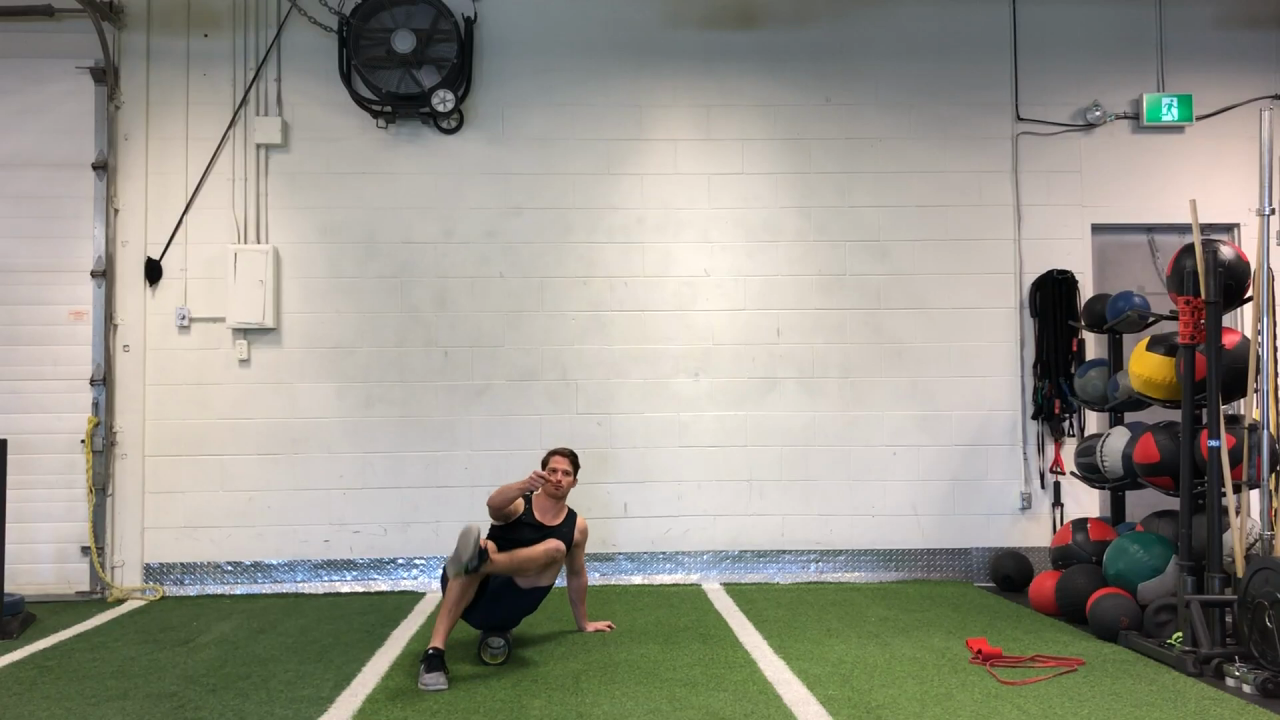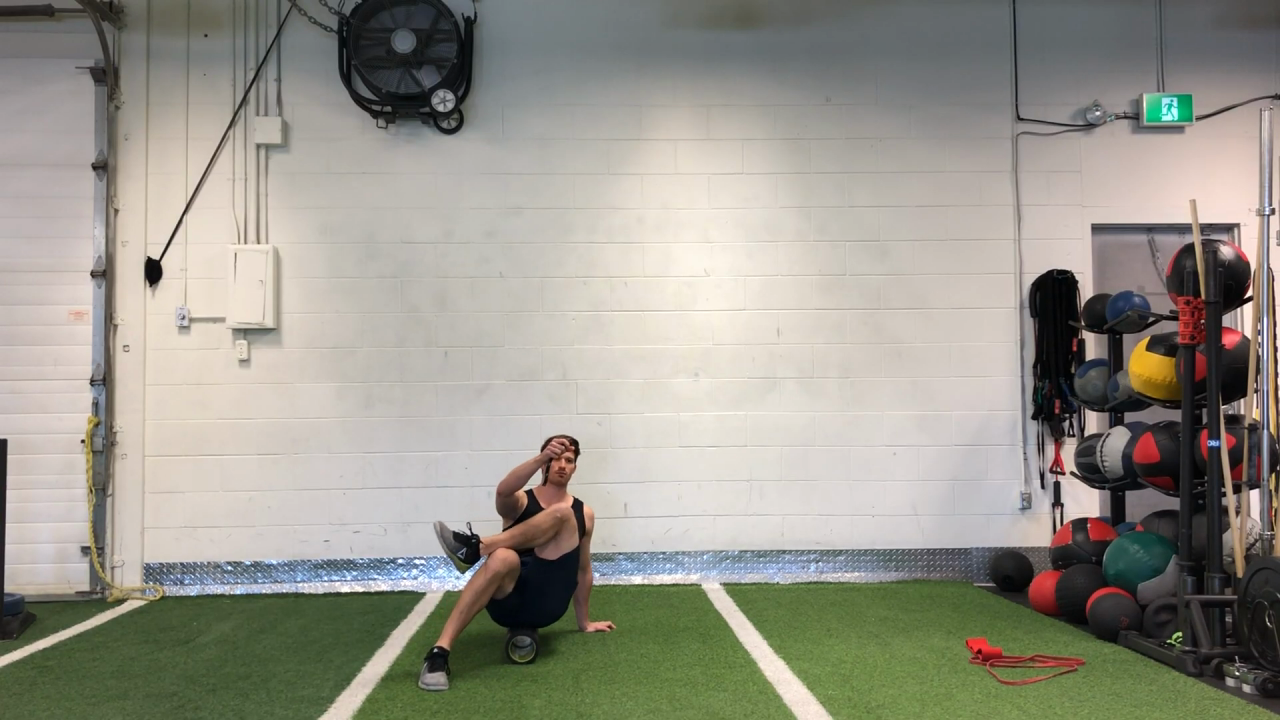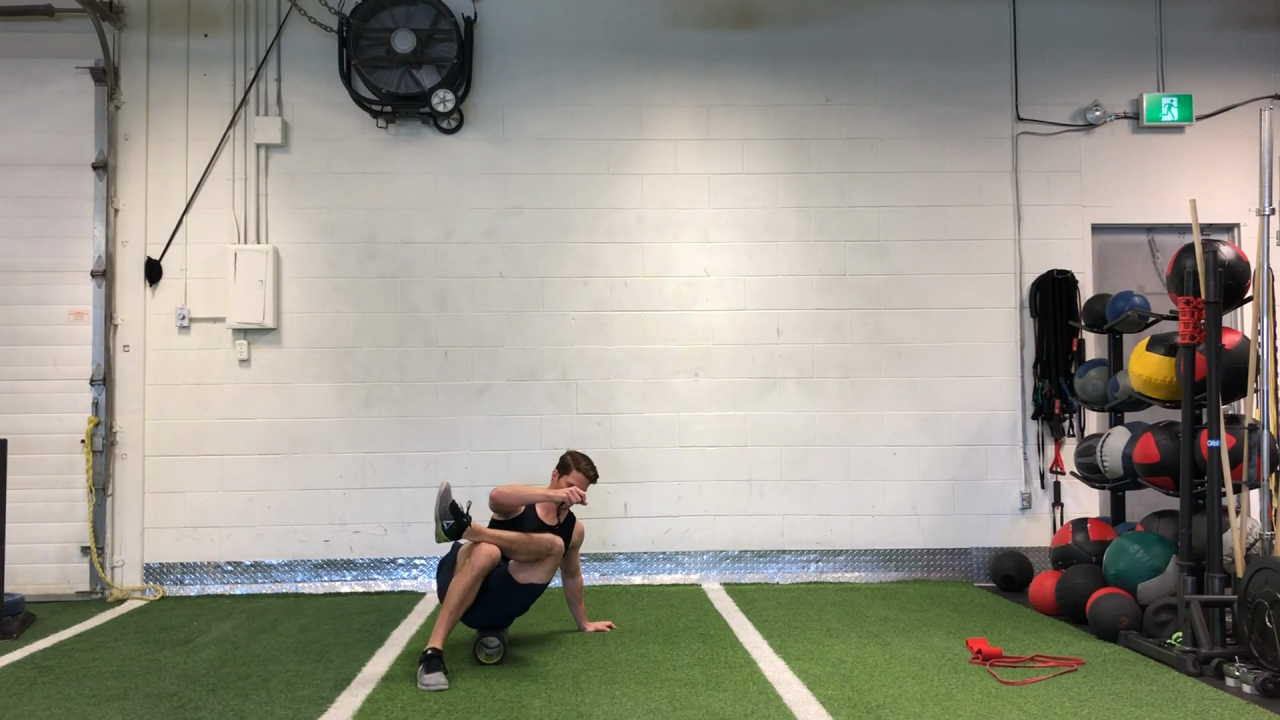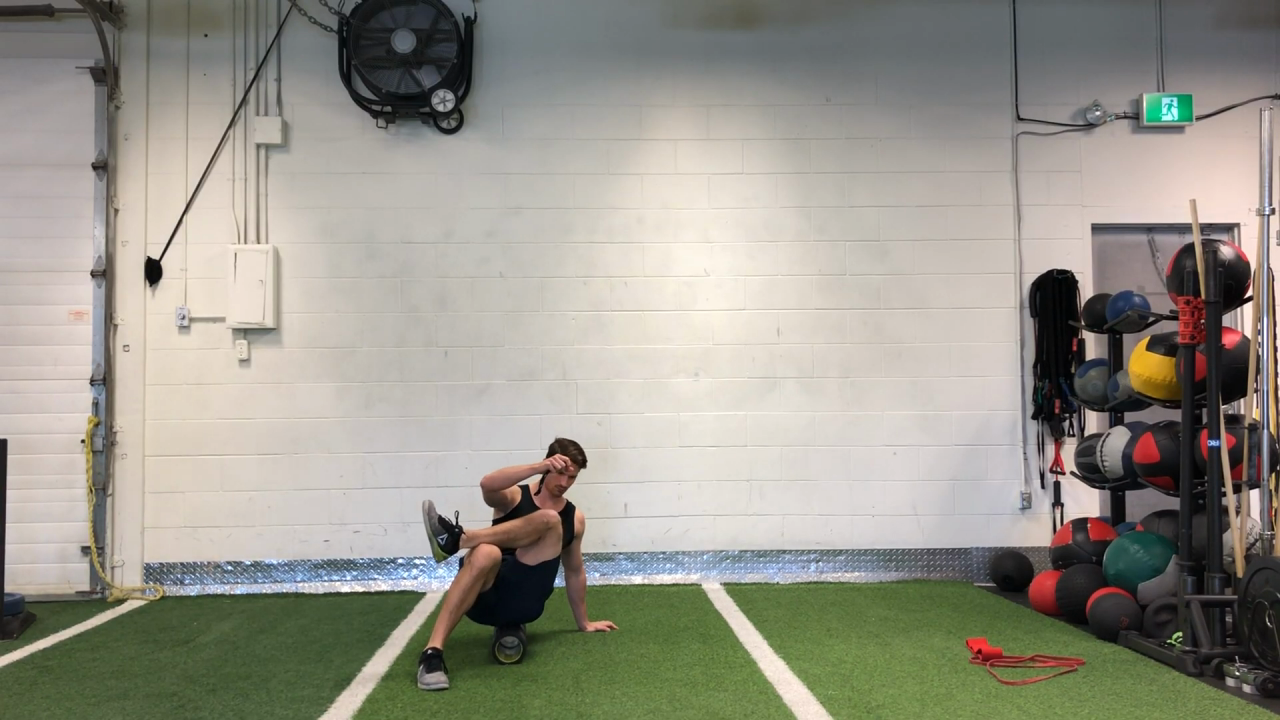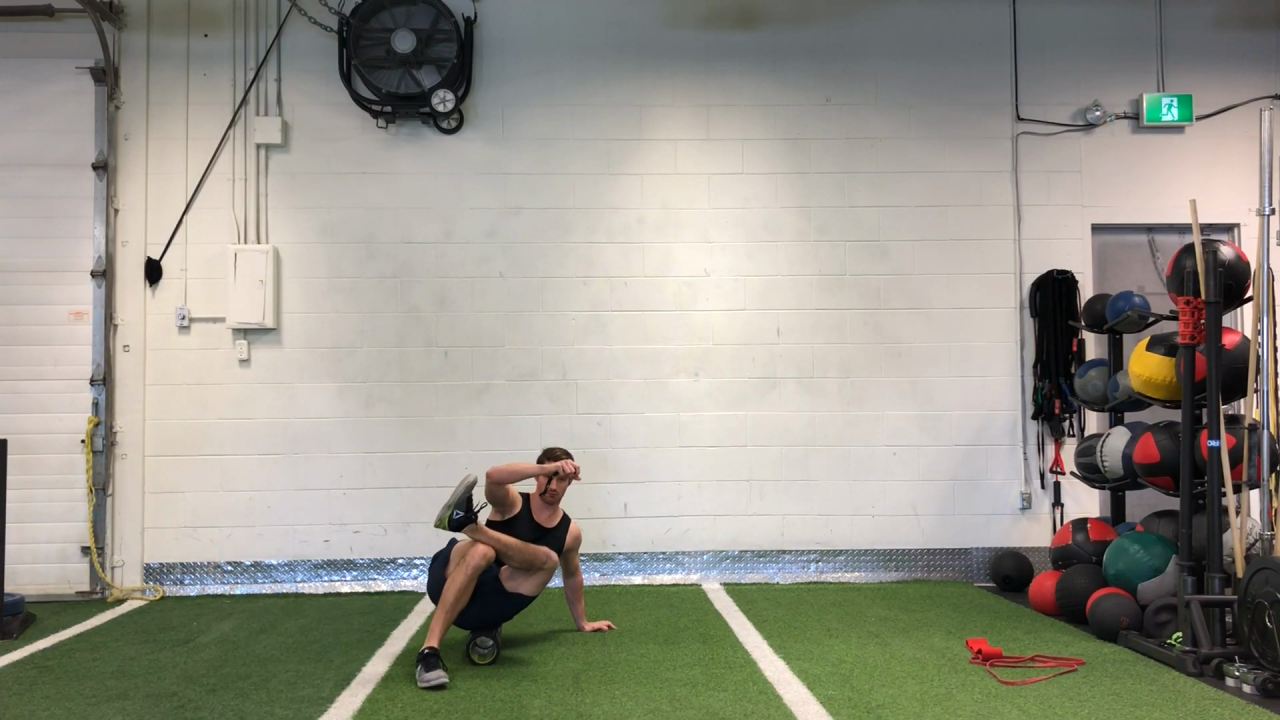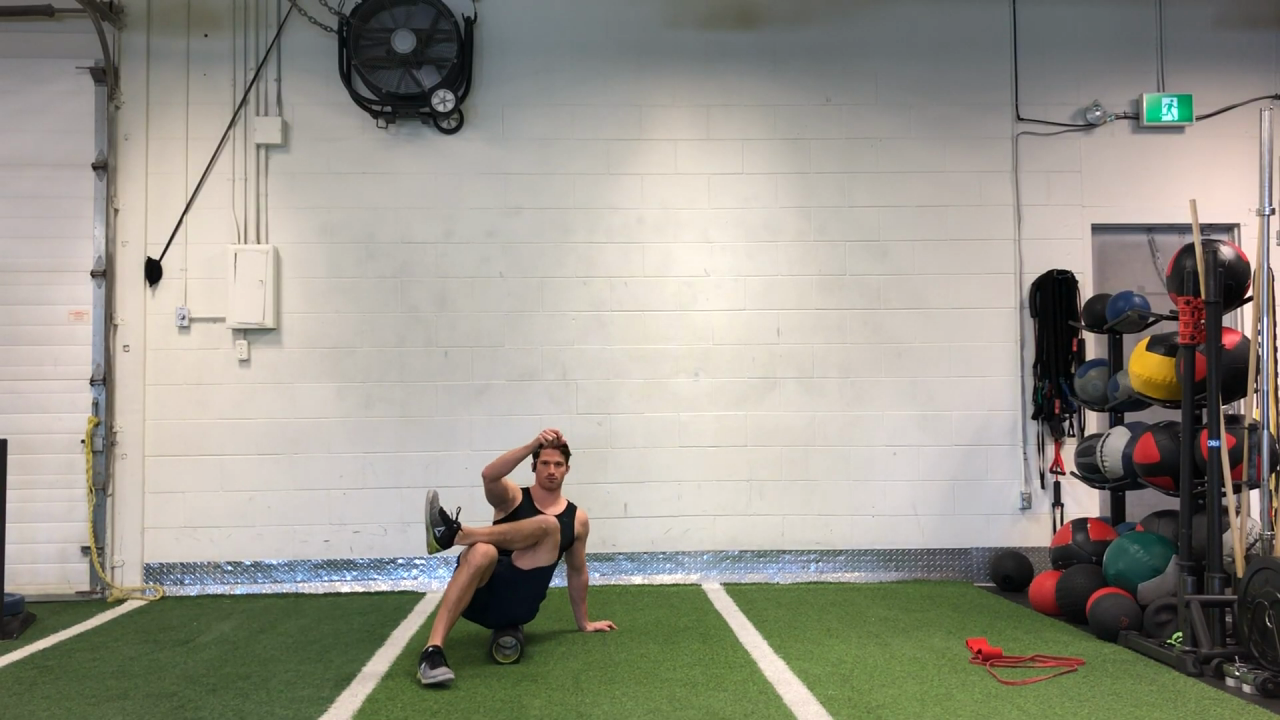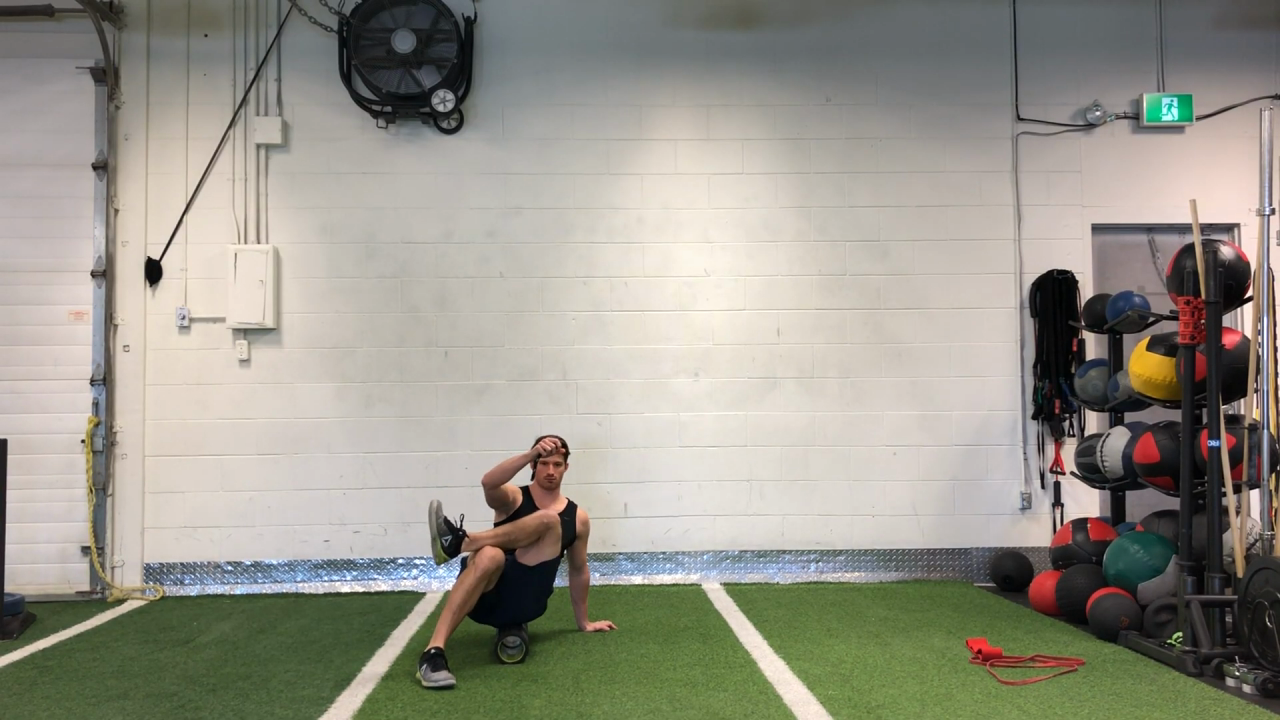
dt=0.7s
person 1, frame 1
left shoulder: (576, 527)
right shoulder: (516, 506)
left elbow: (576, 575)
right elbow: (494, 503)
left wrist: (583, 622)
right wrist: (526, 485)
left hip: (505, 609)
right hip: (472, 591)
left knee: (556, 548)
right knee: (486, 549)
left ankle: (480, 560)
right ankle: (434, 652)
person 1, frame 2
left shoulder: (583, 514)
right shoulder: (520, 502)
left elbow: (583, 570)
right elbow: (503, 491)
left wrist: (584, 622)
right wrist: (542, 457)
left hip: (547, 604)
right hip: (507, 598)
left knee: (562, 513)
right knee: (503, 557)
right ankle: (440, 652)
person 1, frame 3
left shoulder: (574, 529)
right shoulder: (520, 504)
left elbow: (571, 576)
right elbow: (497, 496)
left wrist: (583, 622)
right wrist: (552, 495)
left hip: (496, 610)
right hip: (460, 579)
left knee: (554, 545)
right knee: (486, 551)
right ankle: (432, 653)
person 1, frame 4
left shoulder: (574, 518)
right shoulder: (514, 497)
left elbow: (575, 572)
right elbow: (487, 485)
left wrist: (584, 622)
right wrist: (540, 468)
left hip: (523, 604)
right hip: (484, 594)
left knee: (550, 520)
right knee: (486, 553)
right ankle: (433, 652)
person 1, frame 5
left shoulder: (570, 531)
right shoulder: (511, 503)
left elbow: (572, 575)
right elbow: (493, 476)
left wrist: (582, 622)
right wrist: (548, 467)
left hip: (486, 611)
right hip: (450, 580)
left knee: (549, 559)
right knee: (480, 552)
right ankle: (429, 651)
person 1, frame 6
left shoulder: (577, 519)
right shoulder: (512, 497)
left elbow: (577, 572)
right elbow: (489, 476)
left wrist: (584, 622)
right wrist: (533, 445)
left hip: (517, 604)
right hip: (482, 594)
left knee: (549, 525)
right knee: (483, 552)
right ankle: (433, 651)
person 1, frame 7
left shoulder: (578, 518)
right shoulder: (513, 498)
left elbow: (578, 571)
right elbow: (488, 483)
left wrist: (583, 621)
right wrist: (532, 453)
left hip: (524, 604)
right hip: (486, 594)
left knee: (549, 520)
right knee: (490, 555)
right ankle: (434, 653)
